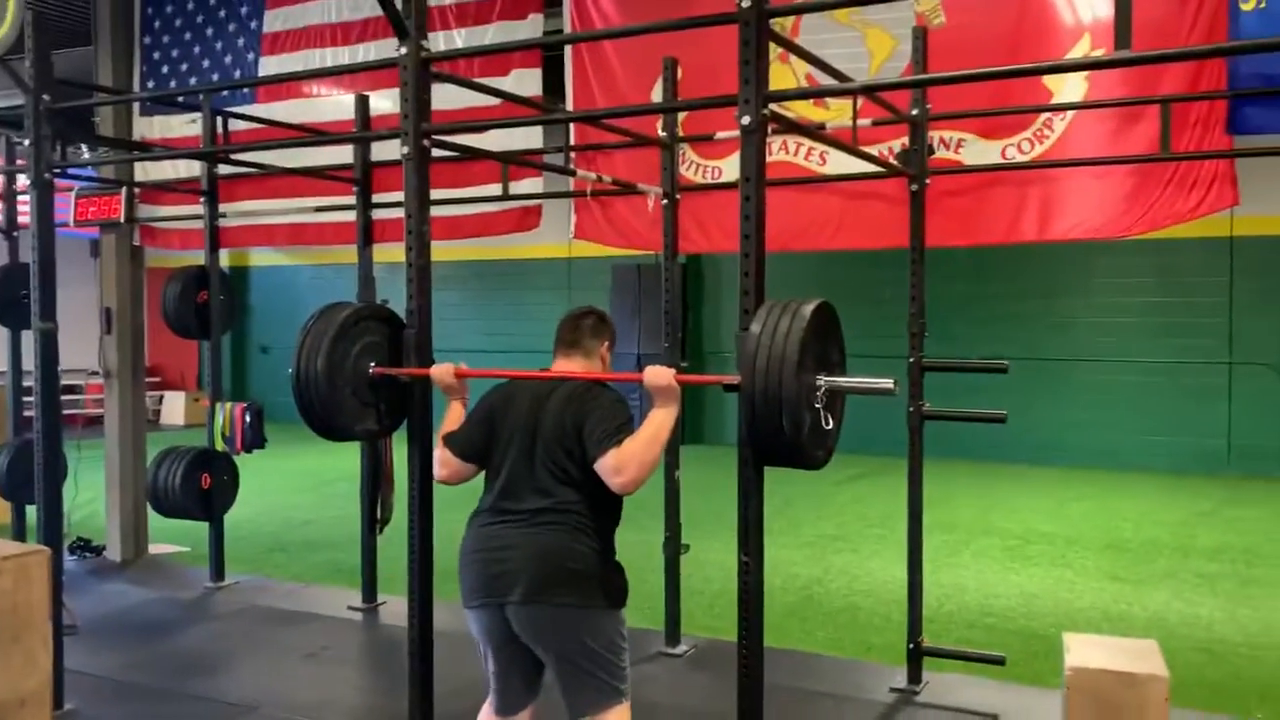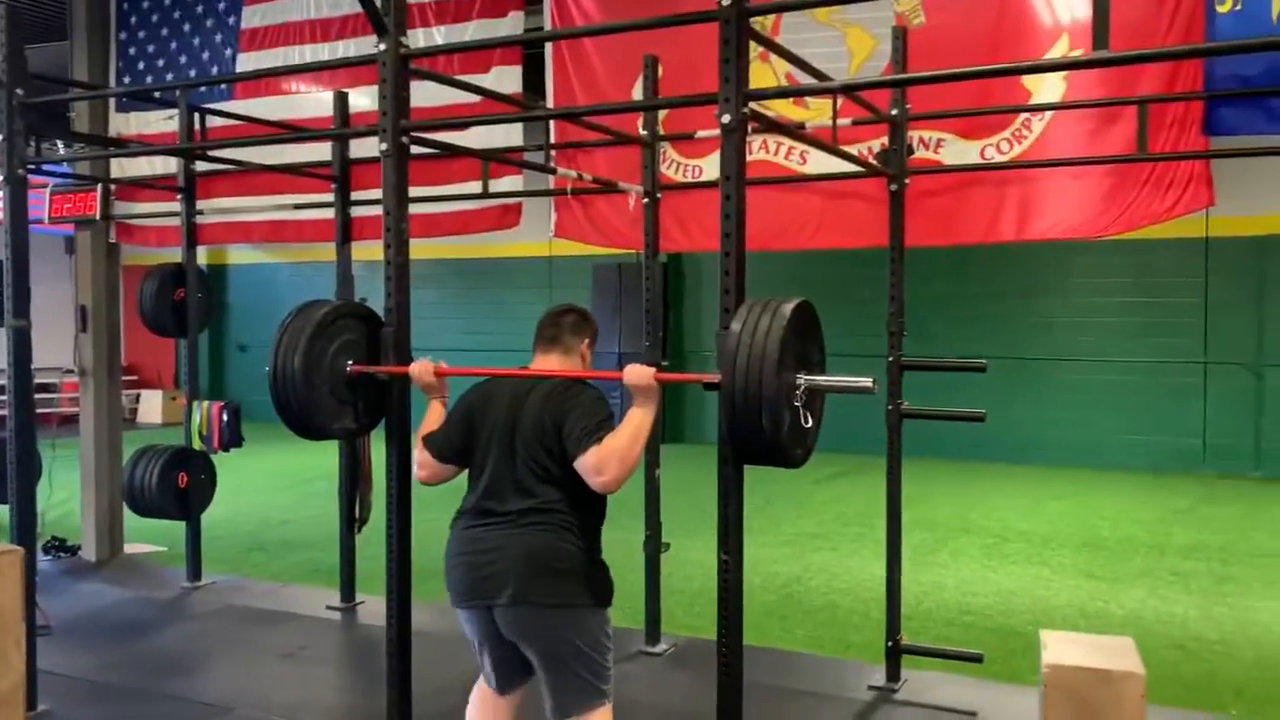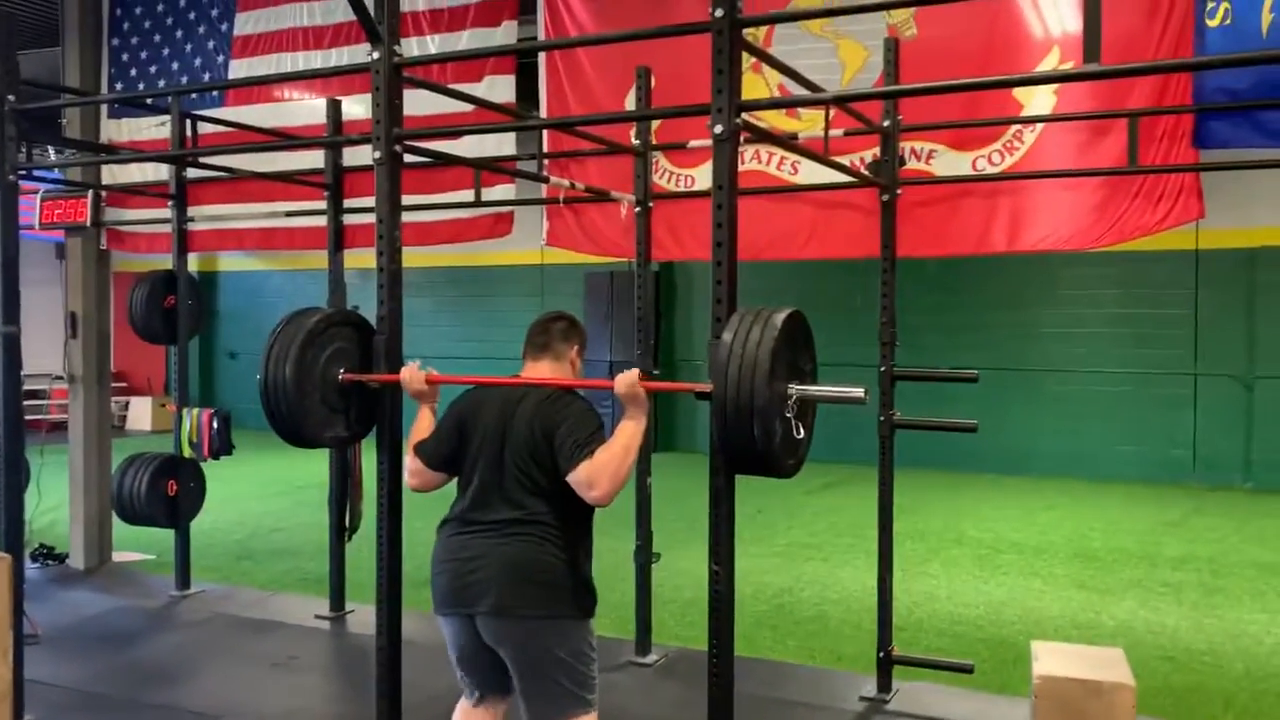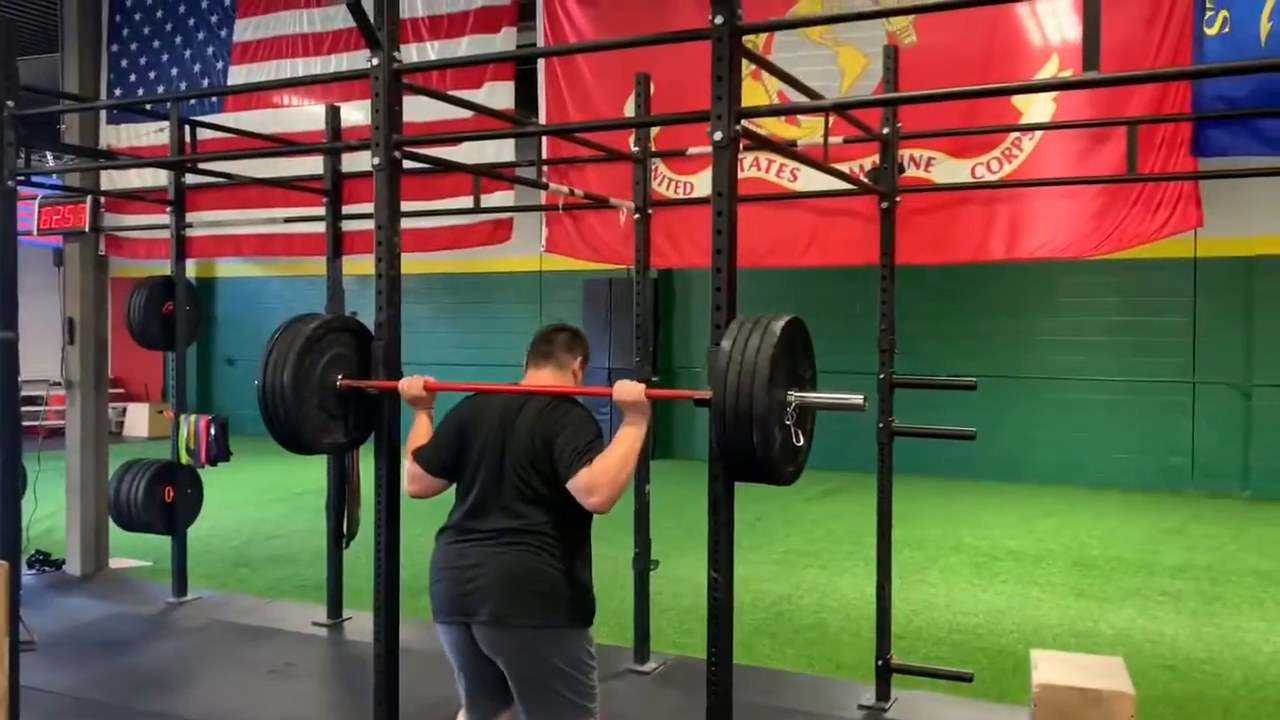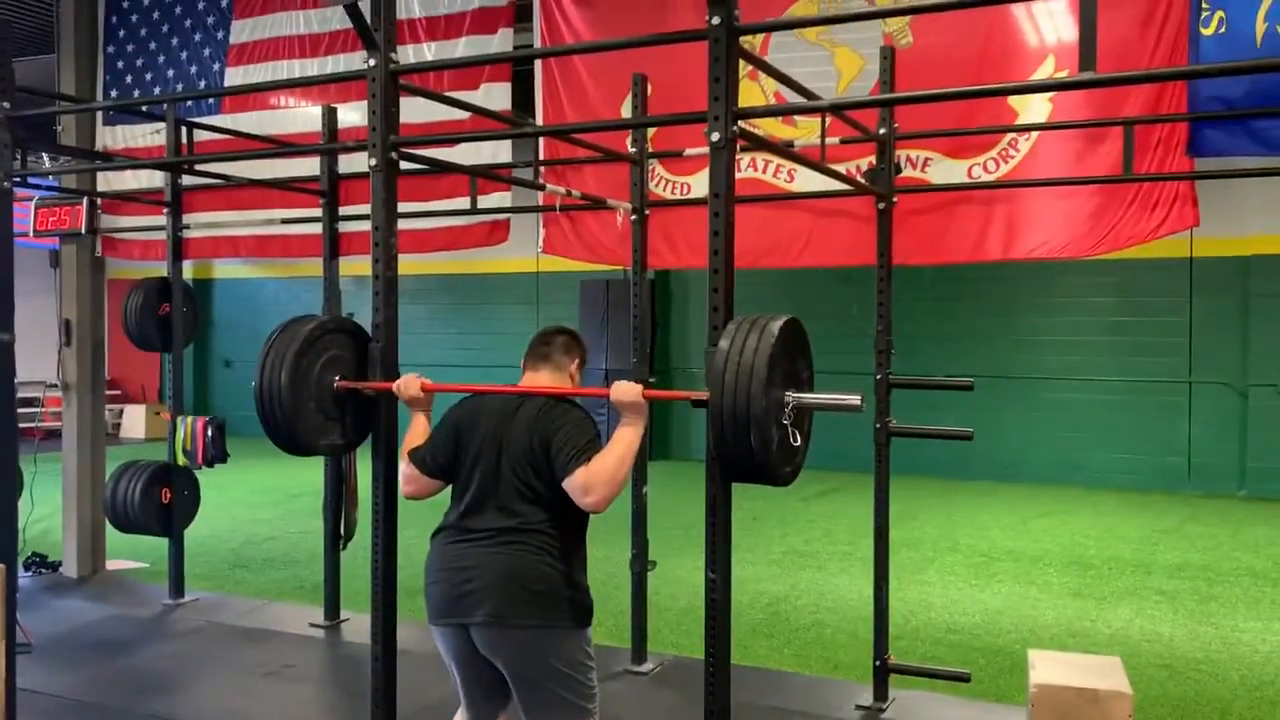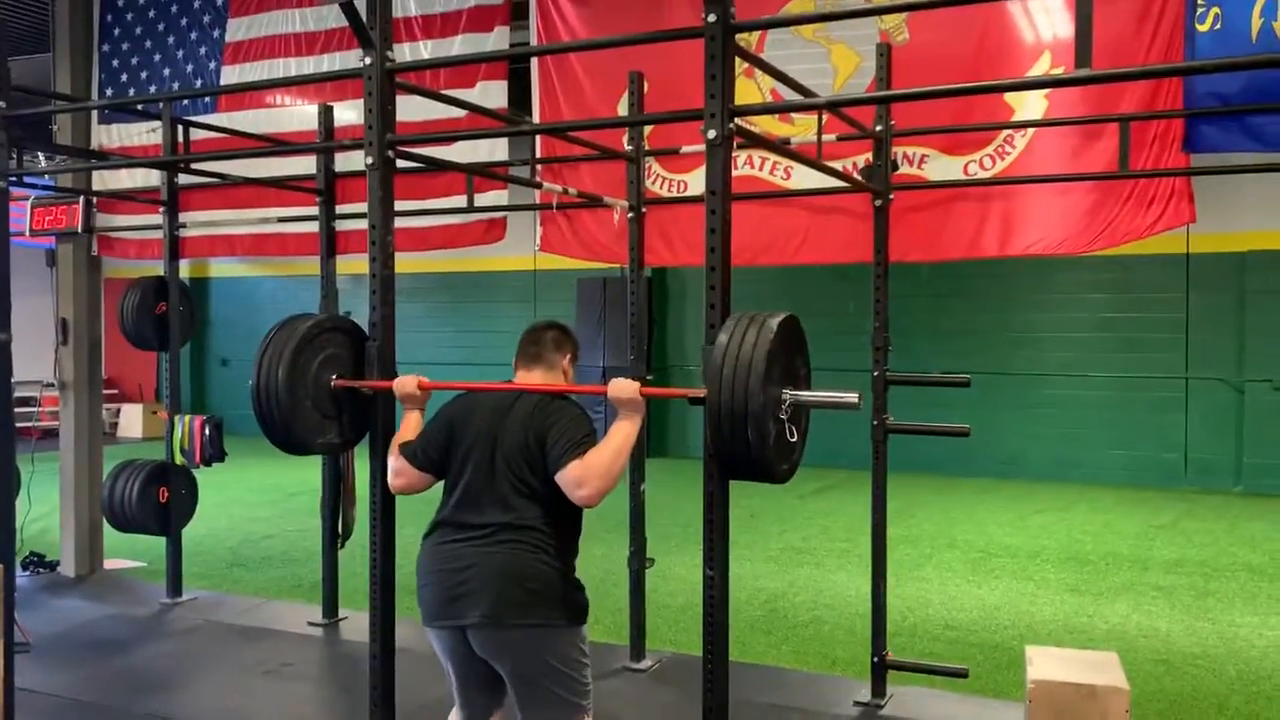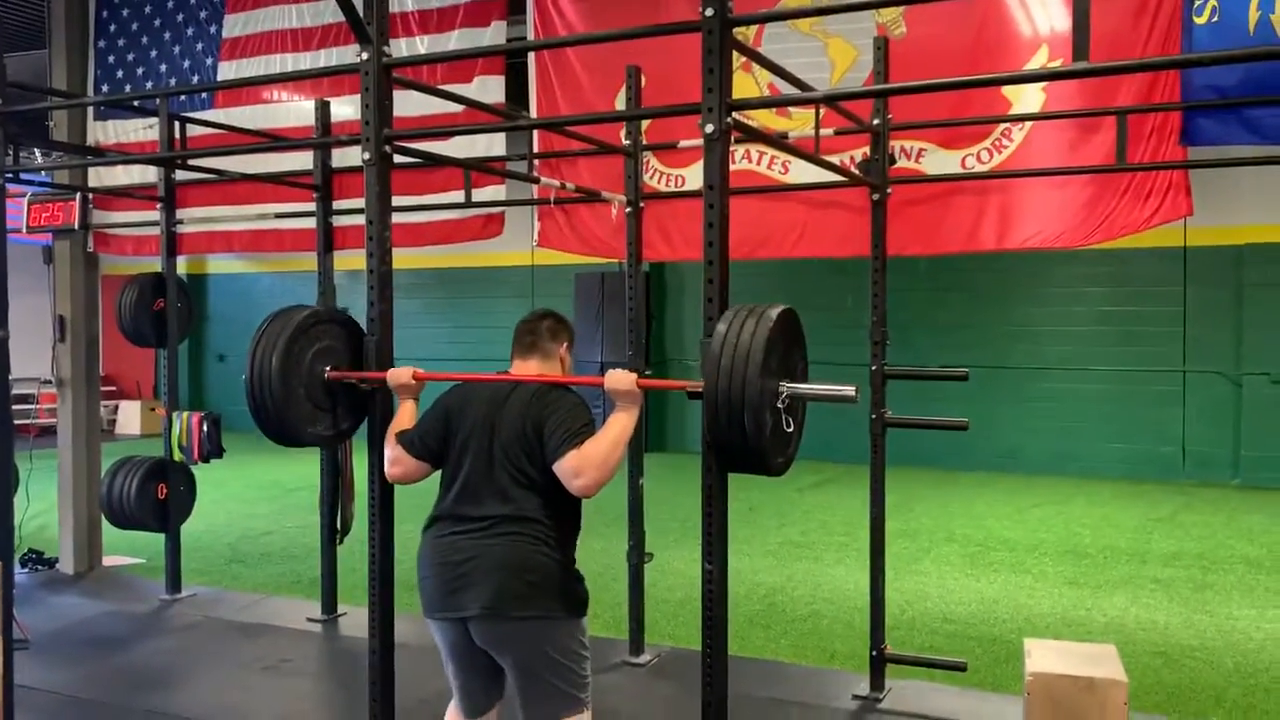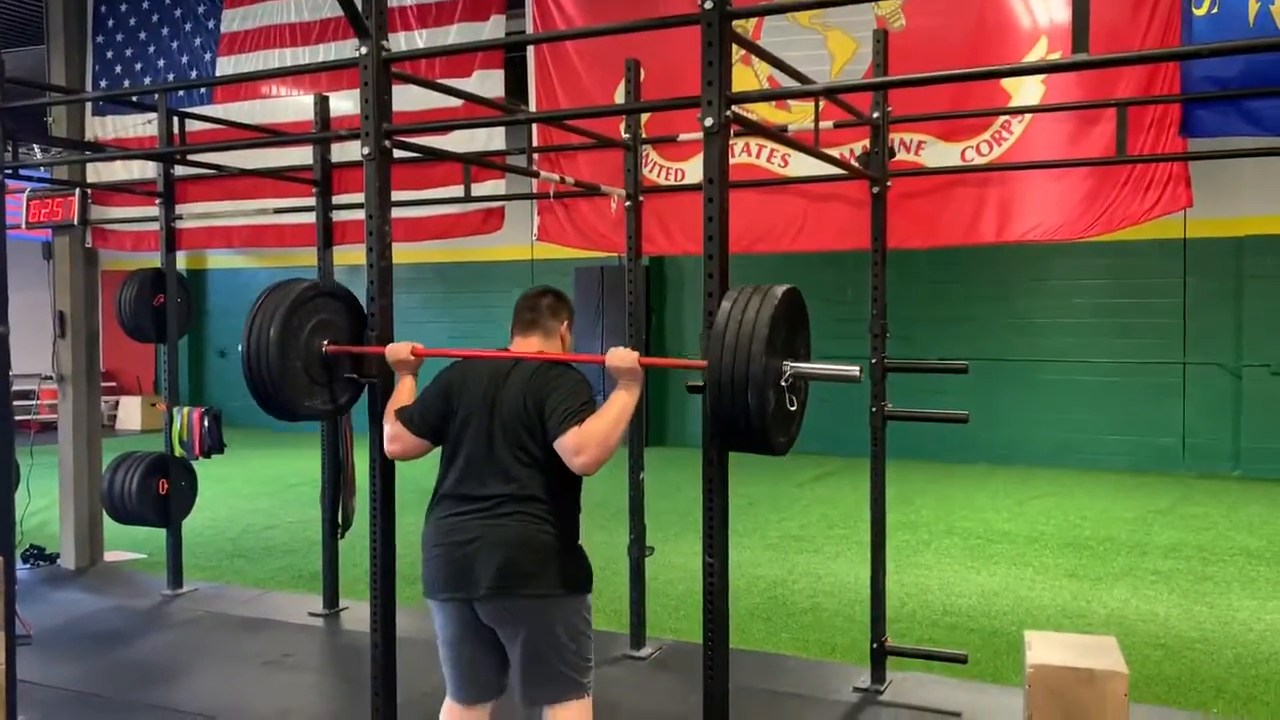
dt=0.2s
person 1, frame 1
left shoulder: (502, 397)
right shoulder: (598, 402)
left elbow: (446, 468)
right elbow: (623, 473)
left wrist: (456, 399)
right wrist: (664, 406)
left hip: (485, 567)
right hip: (562, 575)
person 1, frame 2
left shoulder: (481, 396)
right shoulder: (578, 400)
left elbow: (426, 468)
right elbow: (604, 472)
left wrist: (436, 397)
right wrist: (643, 404)
left hip: (471, 566)
right hip: (549, 573)
left knee: (499, 682)
person 1, frame 3
left shoulder: (472, 402)
right shoulder: (568, 410)
left elbow: (418, 476)
right elbow: (597, 486)
left wrist: (426, 405)
right wrist: (634, 415)
left hip: (456, 575)
right hip: (532, 583)
person 1, frame 4
left shoulder: (472, 409)
right shoulder: (567, 418)
left elbow: (417, 481)
right elbow: (597, 492)
left wrist: (422, 411)
right wrist: (634, 422)
left hip: (455, 584)
right hip: (530, 592)
person 1, frame 5
left shoulder: (468, 411)
right shoulder: (565, 419)
left elbow: (412, 482)
right elbow: (593, 491)
left wrist: (419, 411)
right wrist: (631, 422)
left hip: (449, 585)
right hip: (526, 592)
person 1, frame 6
left shoulder: (462, 408)
right shoulder: (560, 414)
left elbow: (400, 477)
right elbow: (586, 486)
left wrist: (412, 408)
right wrist: (628, 418)
left hip: (442, 583)
right hip: (523, 590)
person 1, frame 7
left shoulder: (459, 398)
right shoulder: (558, 403)
left elbow: (397, 466)
right elbow: (583, 476)
left wrist: (407, 398)
right wrist: (625, 408)
left hip: (445, 574)
right hip: (524, 582)
person 1, frame 8
left shoulder: (459, 375)
right shoulder: (559, 380)
left elbow: (396, 443)
right elbow: (584, 454)
left wrist: (405, 374)
right wrist: (627, 387)
left hip: (450, 557)
right hip: (530, 561)
